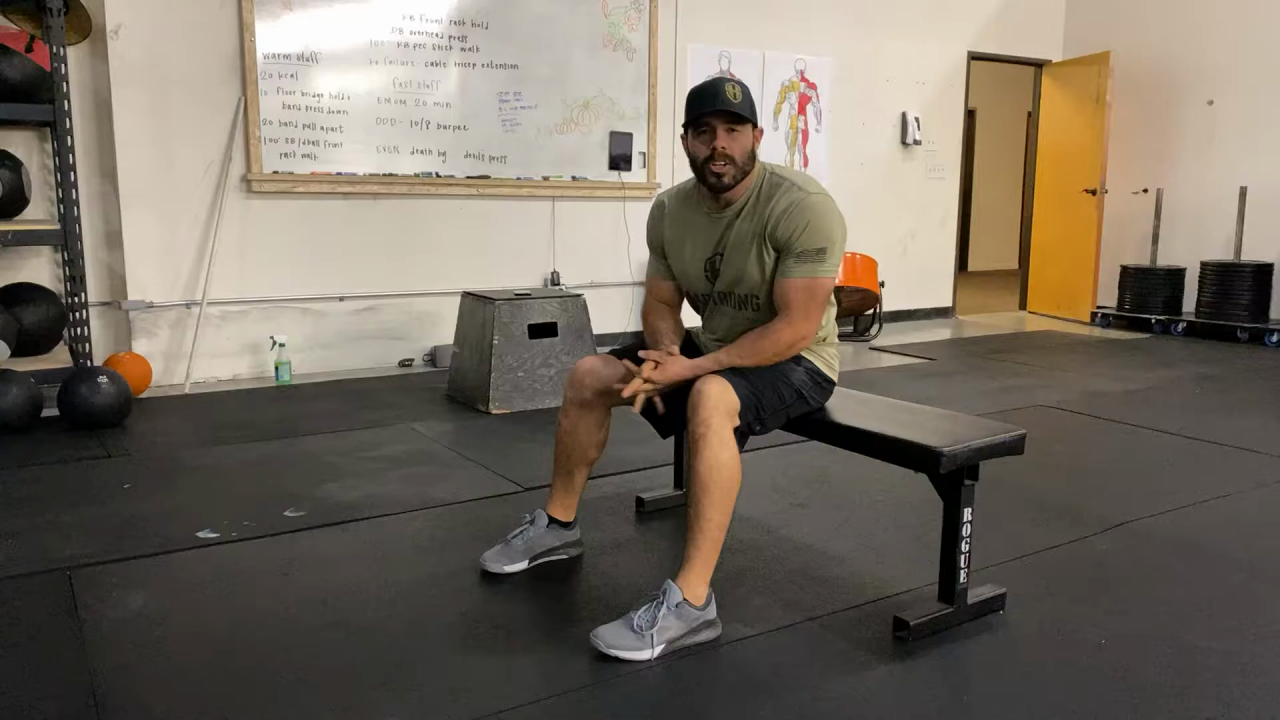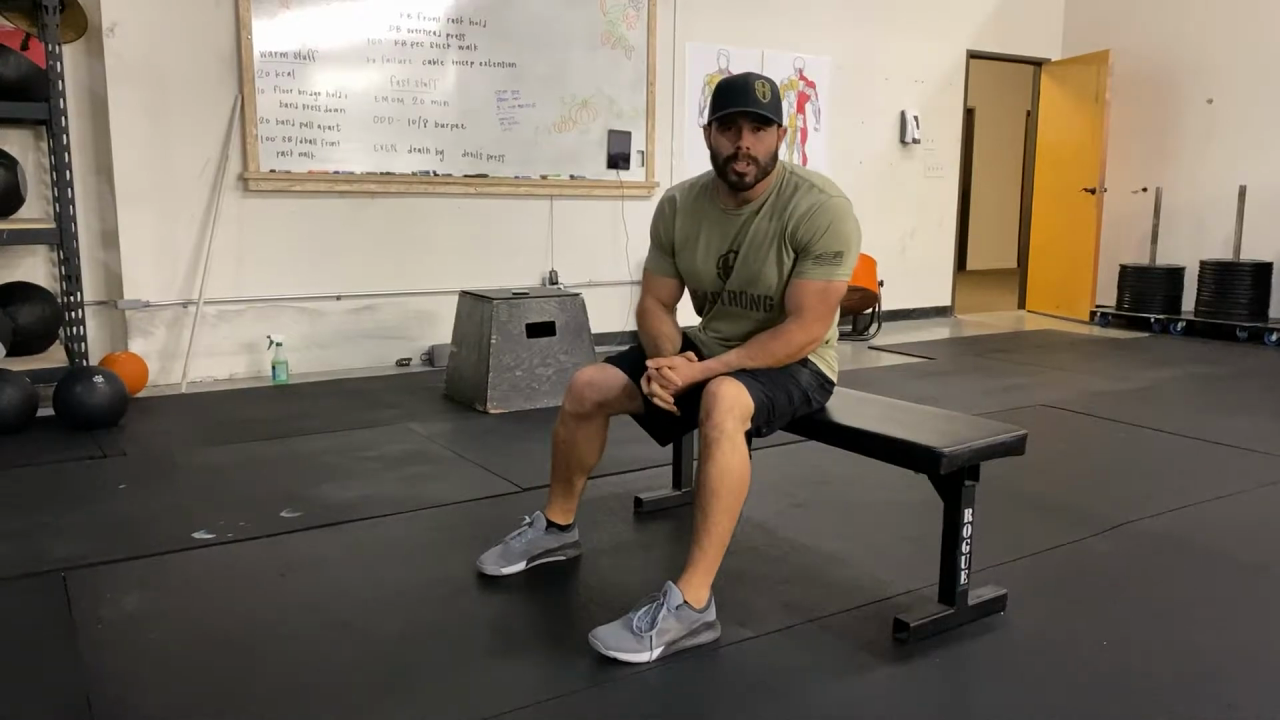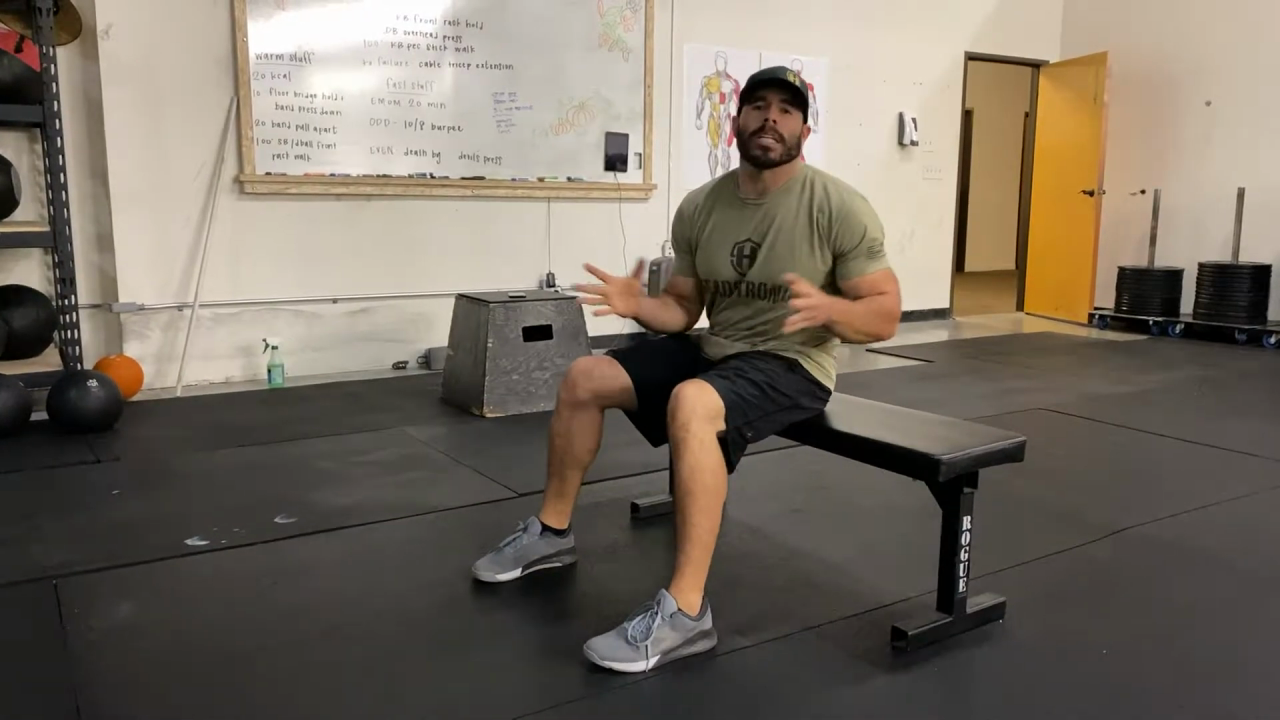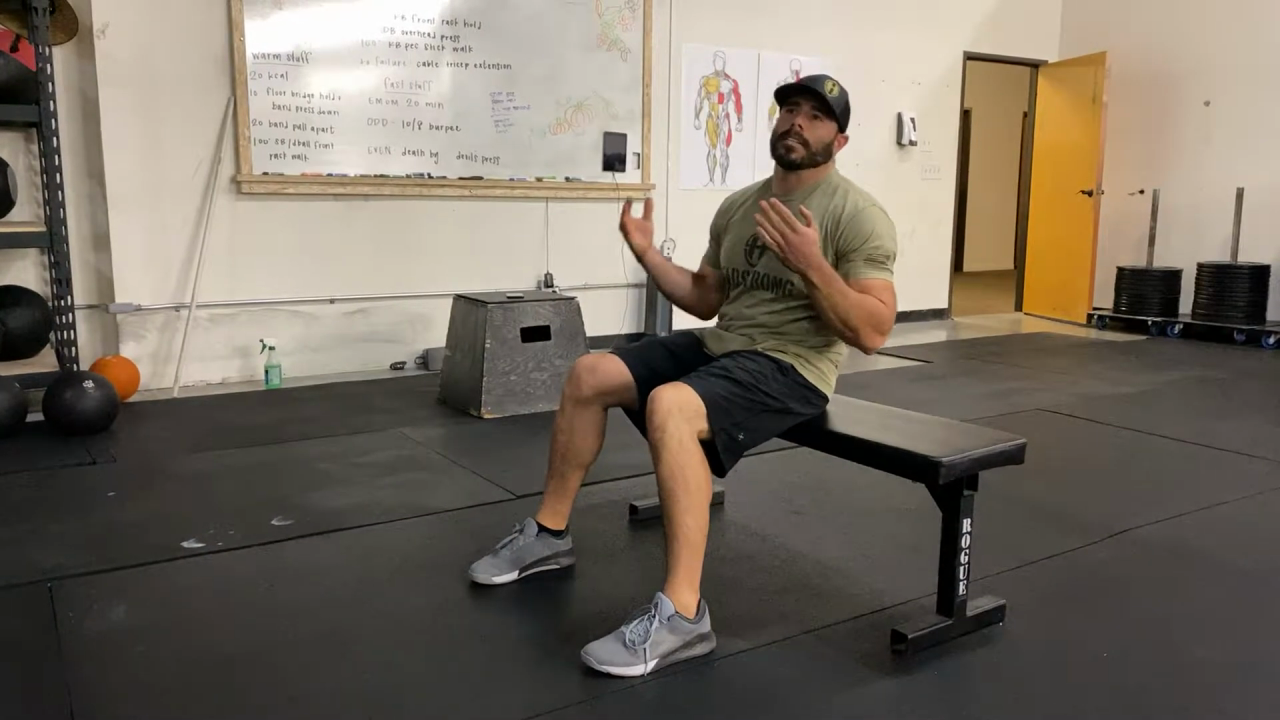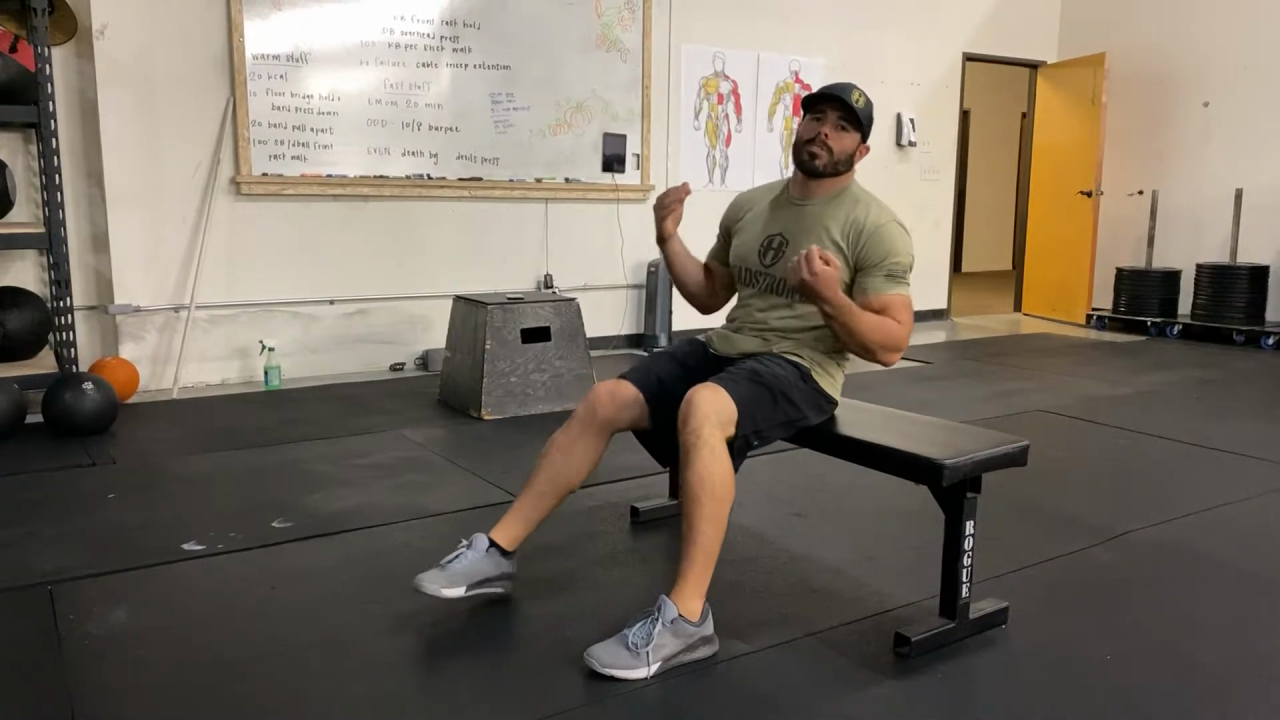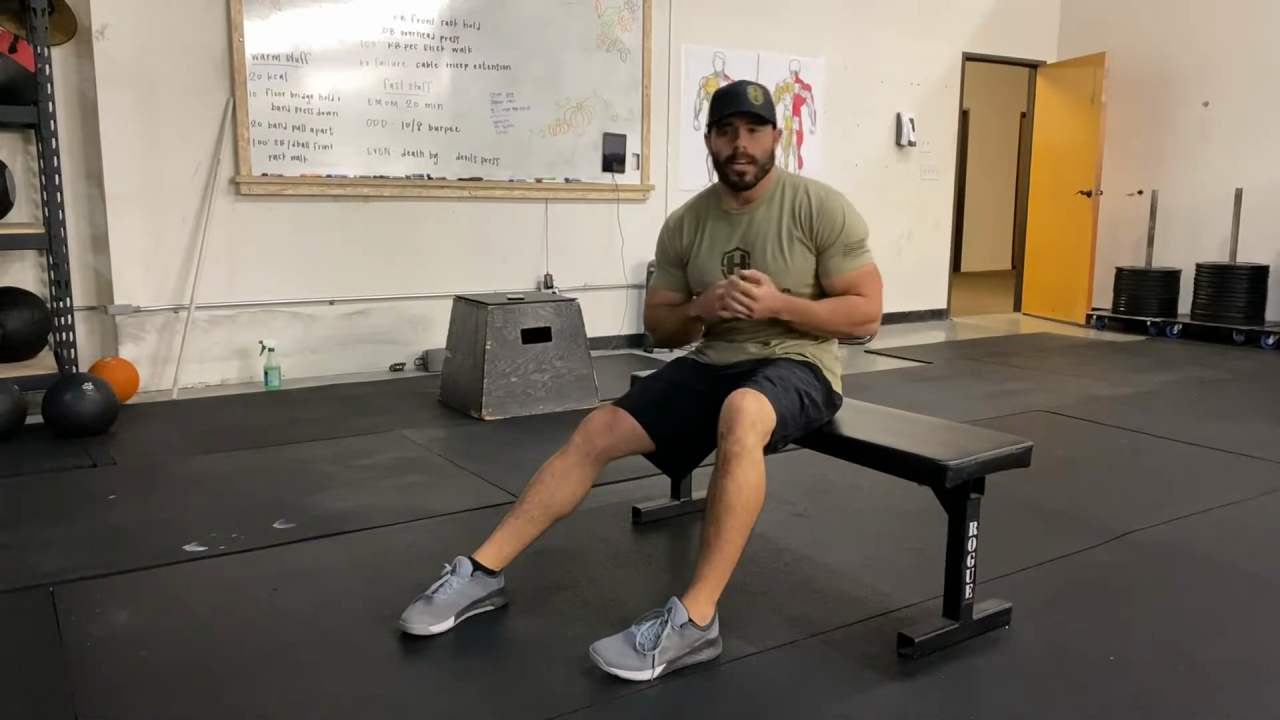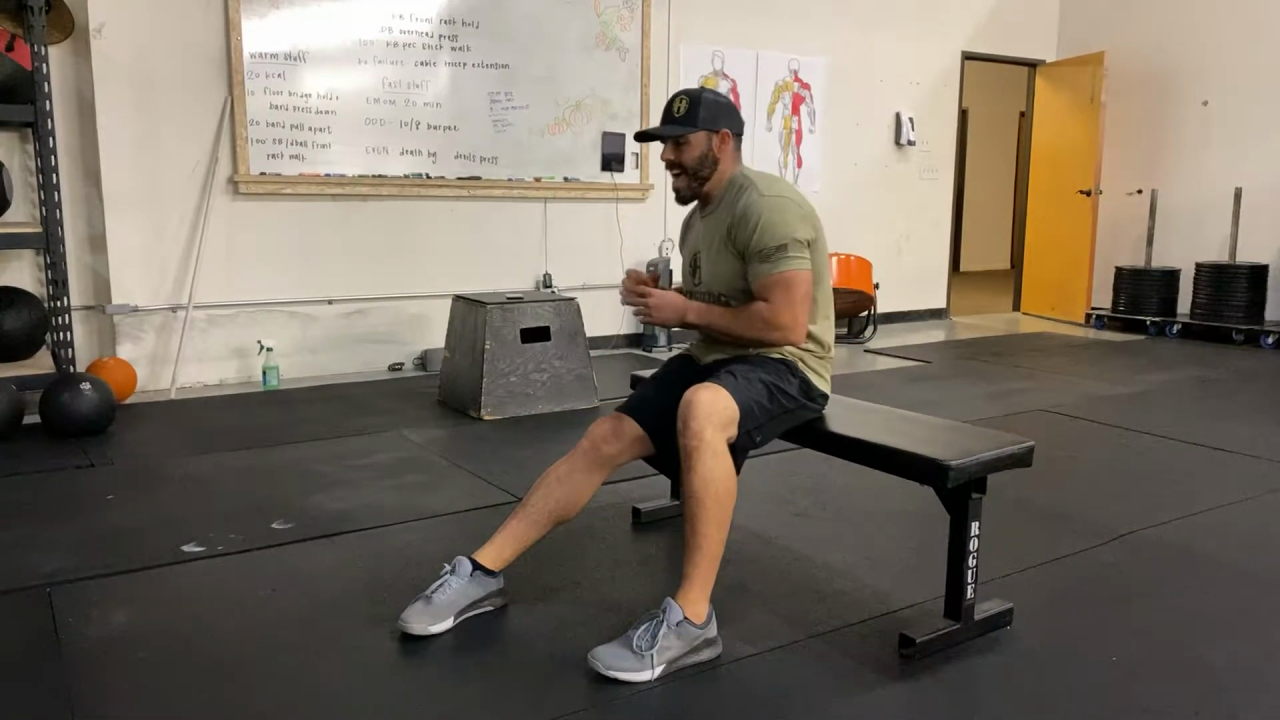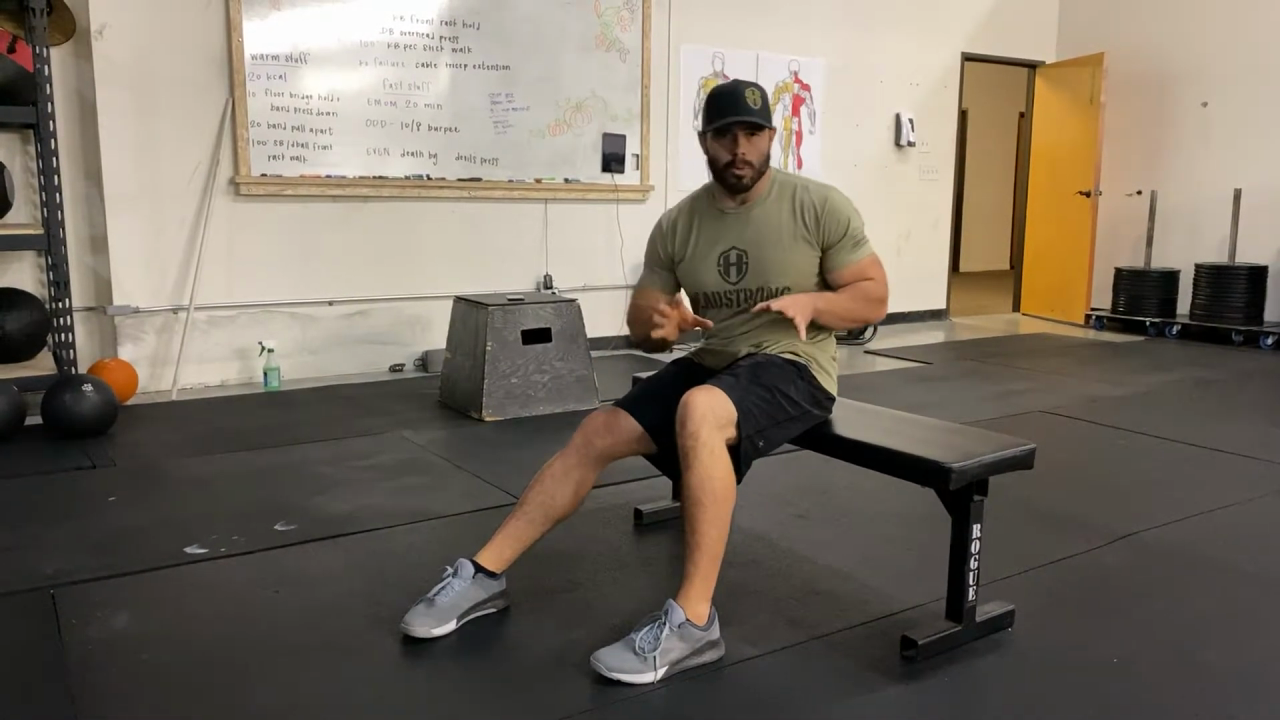
dt=0.7s
person 1, frame 1
left shoulder: (802, 207)
right shoulder: (671, 209)
left elbow: (796, 329)
right elbow: (661, 302)
left wrist: (692, 367)
right wrist: (663, 355)
left hip: (794, 361)
right hip: (713, 347)
left knee: (709, 399)
right knee: (588, 376)
left ankle: (690, 601)
right ankle: (559, 525)
person 1, frame 2
left shoulder: (820, 208)
right shoulder: (679, 204)
left elbow: (804, 330)
right elbow: (655, 302)
left wrist: (699, 371)
right wrist: (669, 359)
left hip: (793, 362)
right hip: (709, 347)
left knee: (722, 401)
right knee: (587, 387)
left ankle: (690, 603)
right ankle: (556, 526)
person 1, frame 3
left shoulder: (839, 208)
right shoulder: (699, 207)
left elbow: (885, 319)
right elbow: (682, 310)
left wrist: (827, 309)
right wrist: (636, 302)
left hip: (790, 366)
right hip: (713, 348)
left knee: (689, 404)
right knee: (584, 378)
left ankle: (685, 612)
right ankle: (552, 532)
person 1, frame 4
left shoulder: (856, 215)
right shoulder: (738, 205)
left elbow: (872, 332)
right elbow: (705, 300)
left wrist: (811, 264)
right wrist: (648, 255)
left hip: (790, 367)
right hip: (721, 345)
left knee: (669, 408)
right knee: (588, 375)
left ankle: (681, 613)
right ankle: (549, 532)
person 1, frame 5
left shoulder: (874, 228)
right shoulder: (752, 204)
left elbow: (889, 345)
right elbow: (707, 297)
left wrist: (832, 299)
right wrist: (668, 241)
left hip: (800, 369)
right hip: (727, 349)
left knee: (702, 408)
right knee: (604, 404)
left ankle: (685, 617)
right ankle: (495, 551)
person 1, frame 6
left shoulder: (822, 208)
right shoulder: (685, 224)
left elbow: (867, 313)
right elbow: (660, 326)
left wrist: (779, 305)
right wrist: (702, 309)
left hip: (795, 365)
right hip: (712, 361)
left knee: (740, 416)
right knee: (597, 432)
left ankle: (693, 619)
right ankle: (481, 573)
person 1, frame 7
left shoulder: (765, 207)
right shoulder: (698, 219)
left elbow: (783, 325)
left wrist: (685, 310)
right wrist: (661, 301)
left hip: (785, 367)
right hip: (715, 361)
left knee: (699, 410)
right knee: (603, 440)
left ankle: (691, 619)
right ankle: (479, 573)
person 1, frame 8
left shoulder: (819, 206)
right shoulder: (678, 223)
left elbow: (873, 298)
right elbow: (641, 325)
left wrist: (808, 303)
right wrist: (659, 321)
left hip: (792, 367)
right hip: (712, 362)
left knee: (699, 412)
right knee: (597, 434)
left ankle: (692, 620)
right ankle: (482, 575)
